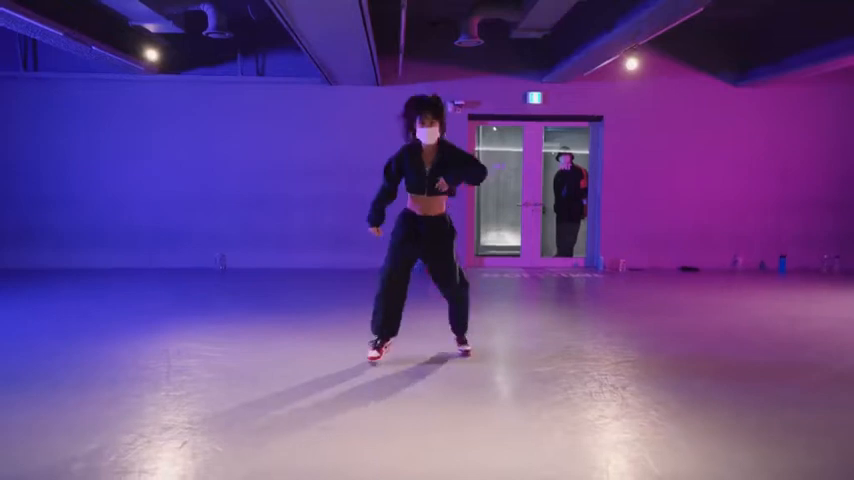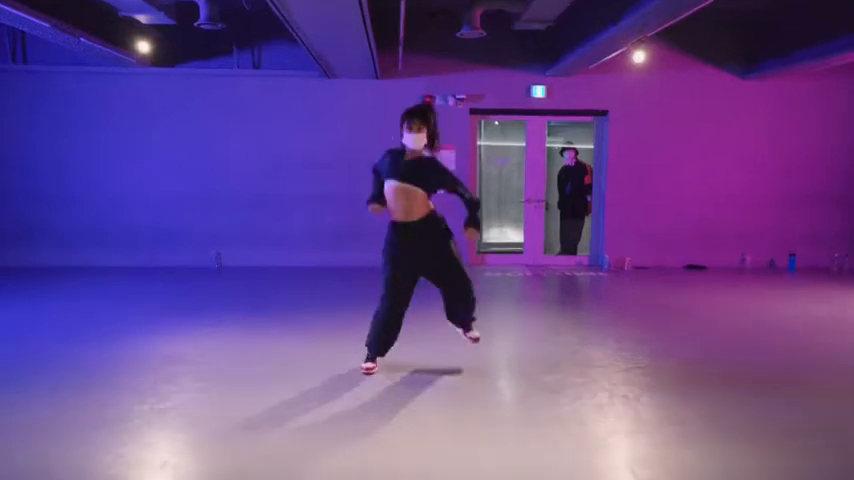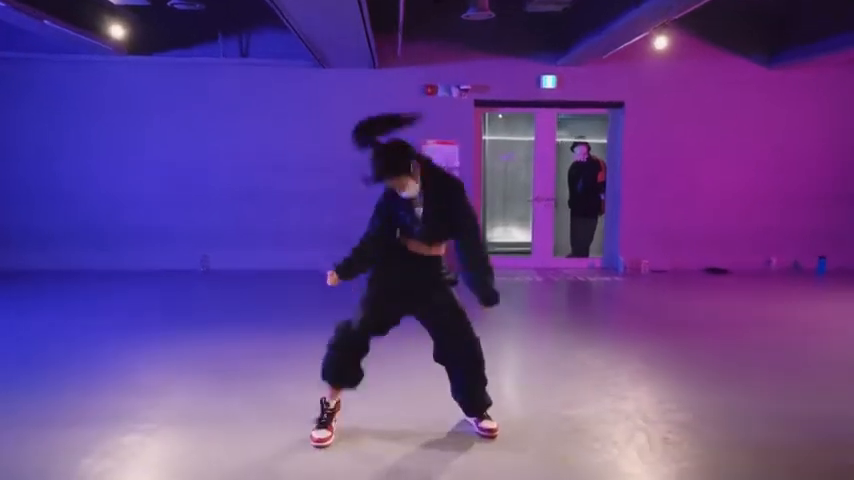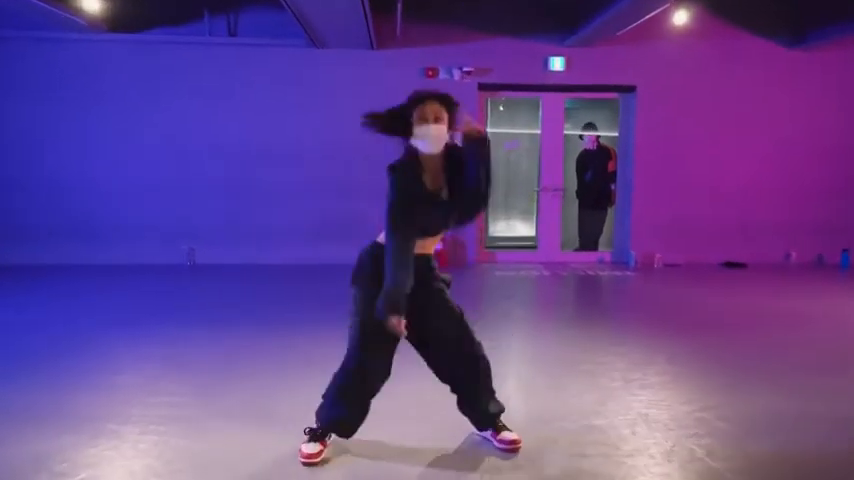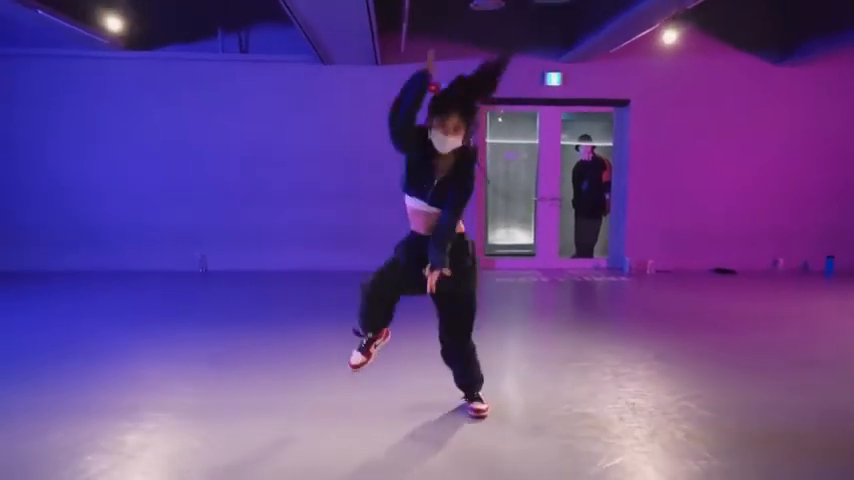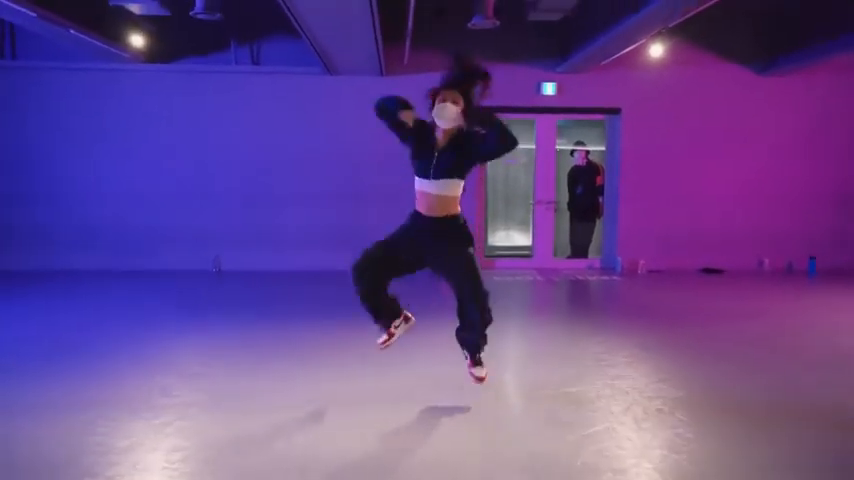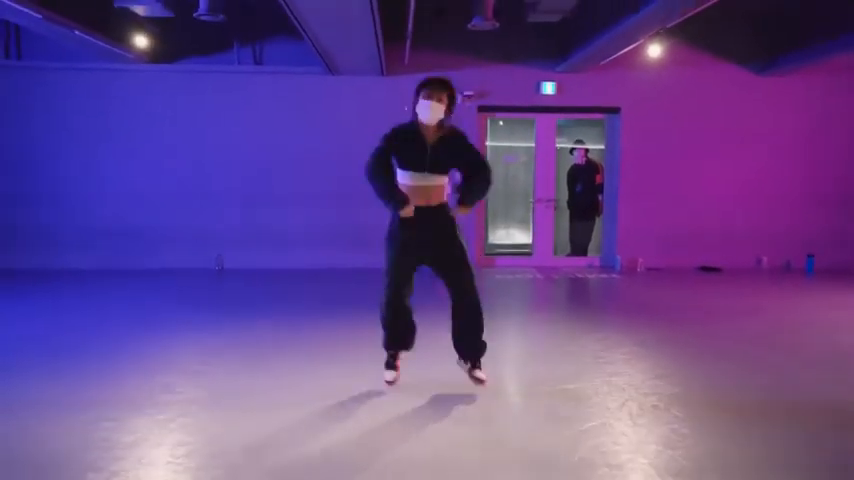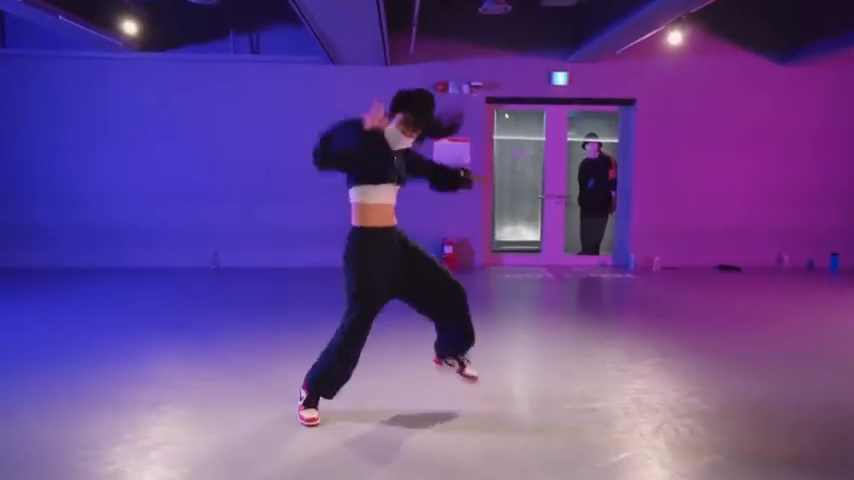
dt=0.4s
person 1, frame 1
left shoulder: (450, 154)
right shoulder: (406, 155)
left elbow: (479, 171)
right elbow: (388, 187)
left wrist: (452, 179)
right wrist: (375, 216)
left hip: (438, 226)
right hip: (409, 224)
left knee: (453, 283)
right knee: (390, 281)
left ankle: (460, 333)
right ankle: (382, 337)
person 1, frame 2
left shoulder: (431, 166)
right shoulder: (391, 158)
left elbow: (459, 190)
right elbow: (379, 176)
left wrist: (473, 220)
right wrist: (376, 200)
left hip: (432, 232)
right hip: (401, 236)
left knee: (460, 287)
right knee: (393, 298)
left ankle: (463, 321)
right ankle: (374, 351)
person 1, frame 3
left shoulder: (447, 188)
right shoulder: (393, 195)
left elbow: (469, 240)
right elbow: (376, 237)
left wrist: (484, 290)
right wrist: (344, 270)
left hip: (429, 272)
right hip: (392, 264)
left knee: (462, 342)
right knee: (359, 328)
left ankle: (476, 408)
right ankle: (331, 402)
person 1, frame 4
left shoulder: (458, 167)
right shoulder: (402, 174)
left elbow: (472, 205)
right elbow: (399, 239)
left wrist: (477, 145)
right wrist: (393, 303)
left hip: (423, 274)
right hip: (380, 273)
left knee: (465, 356)
right knee: (366, 363)
left ankle: (487, 421)
right ankle: (325, 427)
person 1, frame 5
left shoulder: (464, 165)
right shoulder: (416, 144)
left elbow: (449, 216)
right elbow: (398, 126)
left wrist: (439, 261)
right wrist: (422, 78)
left hip: (451, 247)
right hip: (416, 244)
left knee: (456, 329)
right knee: (377, 290)
left ankle: (471, 389)
right ankle: (373, 332)
person 1, frame 6
left shoulder: (470, 142)
right shoulder: (421, 135)
left elbow: (507, 141)
right elbow: (383, 106)
left wrist: (480, 116)
right wrist: (401, 111)
left hip: (449, 232)
right hip: (417, 226)
left knee: (473, 295)
right knee: (365, 270)
left ankle: (473, 349)
right ankle: (393, 318)
person 1, frame 7
left shoulder: (454, 139)
right shoulder: (400, 135)
left elbow: (480, 173)
right elbow: (376, 170)
left wrist: (467, 198)
right wrist: (397, 201)
left hip: (440, 222)
right hip: (407, 222)
left knee: (465, 290)
right knee: (395, 291)
left ankle: (471, 358)
right ankle: (395, 352)
person 1, frame 8
left shoulder: (405, 156)
right shoulder: (365, 145)
left elbow: (435, 173)
right elbow: (322, 156)
left wrist: (460, 176)
right wrist: (364, 128)
left hip: (396, 242)
right hip: (366, 248)
left knee: (451, 295)
right knee: (356, 325)
left ankle: (451, 353)
right ankle: (312, 392)
person 2, frame 1
left shoulder: (579, 172)
right shoulder: (559, 174)
left elbow: (584, 192)
left wrist: (583, 209)
left hip: (574, 211)
right hip: (562, 211)
left knee: (569, 238)
right knee: (561, 239)
person 2, frame 2
left shoulder: (584, 168)
right shoulder: (563, 170)
left elbow: (588, 188)
right elbow: (560, 187)
left wrist: (588, 205)
left hip: (578, 208)
right hip: (566, 207)
left knee: (573, 234)
right knee: (565, 236)
left ankle: (570, 255)
right ankle: (565, 254)
person 2, frame 3
left shoulder: (596, 164)
right shoulder: (574, 166)
left elbow: (602, 186)
left wrist: (601, 204)
left hip: (590, 207)
right hip: (577, 206)
left knee: (585, 236)
right knee: (576, 237)
left ankle: (581, 257)
right ankle: (577, 257)
person 2, frame 4
left shoulder: (607, 152)
right shoulder: (583, 155)
left elbow: (612, 177)
left wrist: (612, 195)
left hip: (600, 199)
right hip: (585, 198)
left knee: (595, 229)
right knee: (584, 231)
left ankle: (590, 251)
right ankle: (585, 250)
person 2, frame 5
left shoulder: (602, 163)
right shoulder: (579, 165)
left elbow: (607, 187)
left wrist: (606, 204)
left hip: (595, 207)
right hip: (581, 207)
left knee: (590, 237)
right knee: (580, 238)
left ankle: (586, 258)
right ankle: (581, 257)
person 2, frame 6
left shoulder: (595, 168)
right shoulder: (573, 170)
left elbow: (600, 191)
right elbow: (571, 189)
left wrist: (600, 208)
right wrist: (571, 205)
left hip: (589, 210)
right hip: (576, 209)
left knee: (584, 239)
right knee: (575, 238)
left ankle: (580, 258)
right ankle: (576, 258)
person 2, frame 7
left shoulder: (595, 167)
right shoulder: (573, 169)
left elbow: (600, 189)
left wrist: (600, 206)
right wrist: (571, 203)
left hip: (589, 208)
right hip: (575, 208)
left knee: (584, 237)
right knee: (574, 237)
left ankle: (580, 256)
right ankle: (575, 256)
person 2, frame 8
left shoulder: (608, 161)
right shoulder: (585, 164)
left elbow: (613, 185)
right elbow: (581, 184)
left wrist: (612, 202)
right wrist: (582, 199)
left hip: (601, 205)
right hip: (587, 204)
left knee: (596, 234)
right knee: (586, 234)
left ankle: (591, 254)
right ankle: (587, 254)
